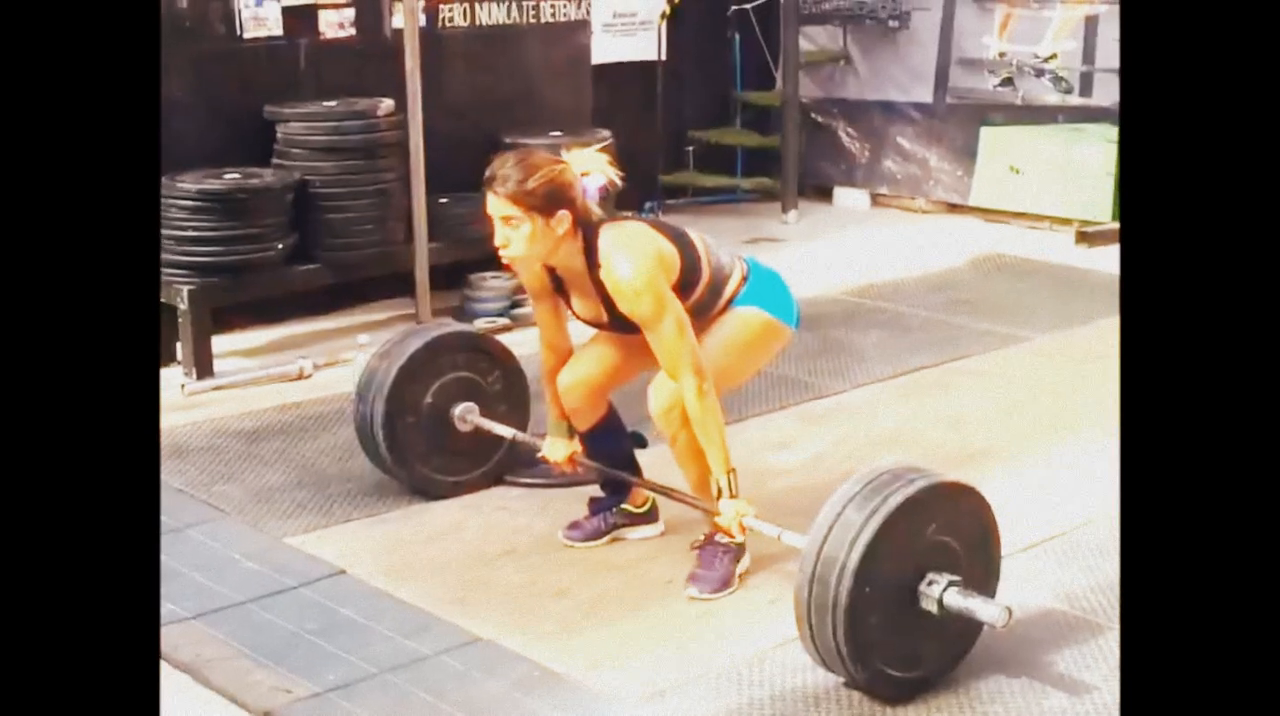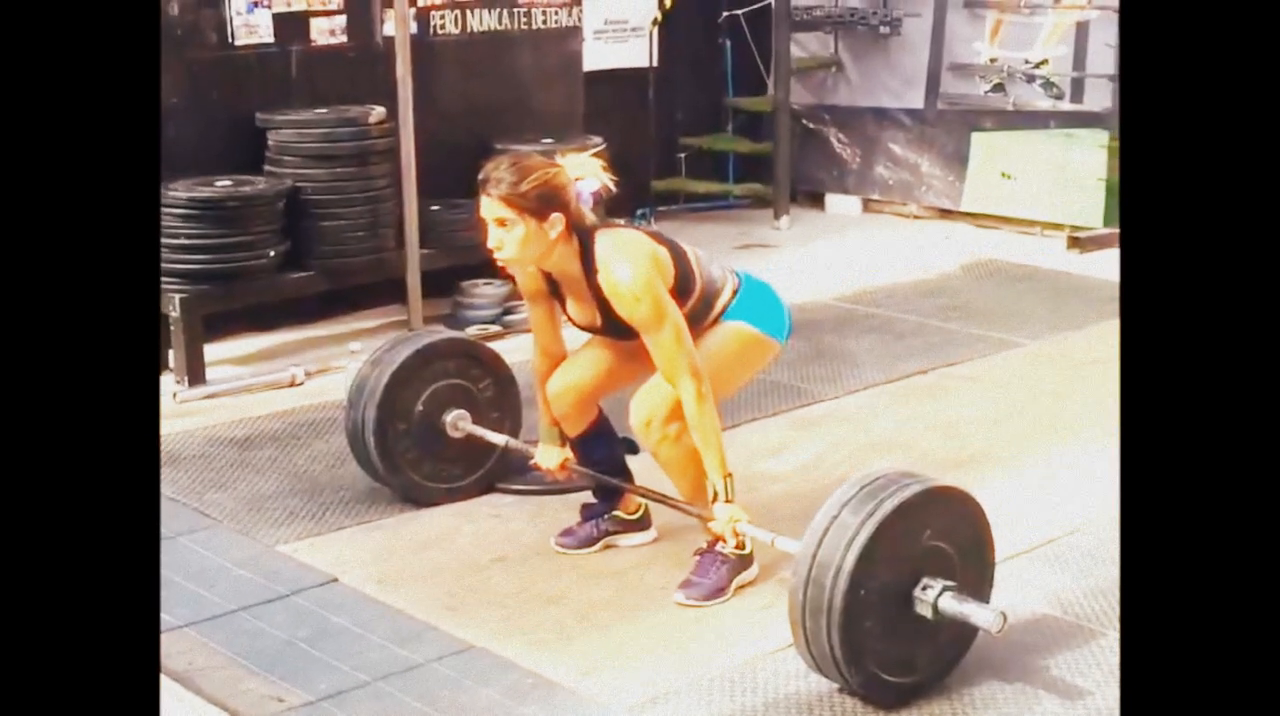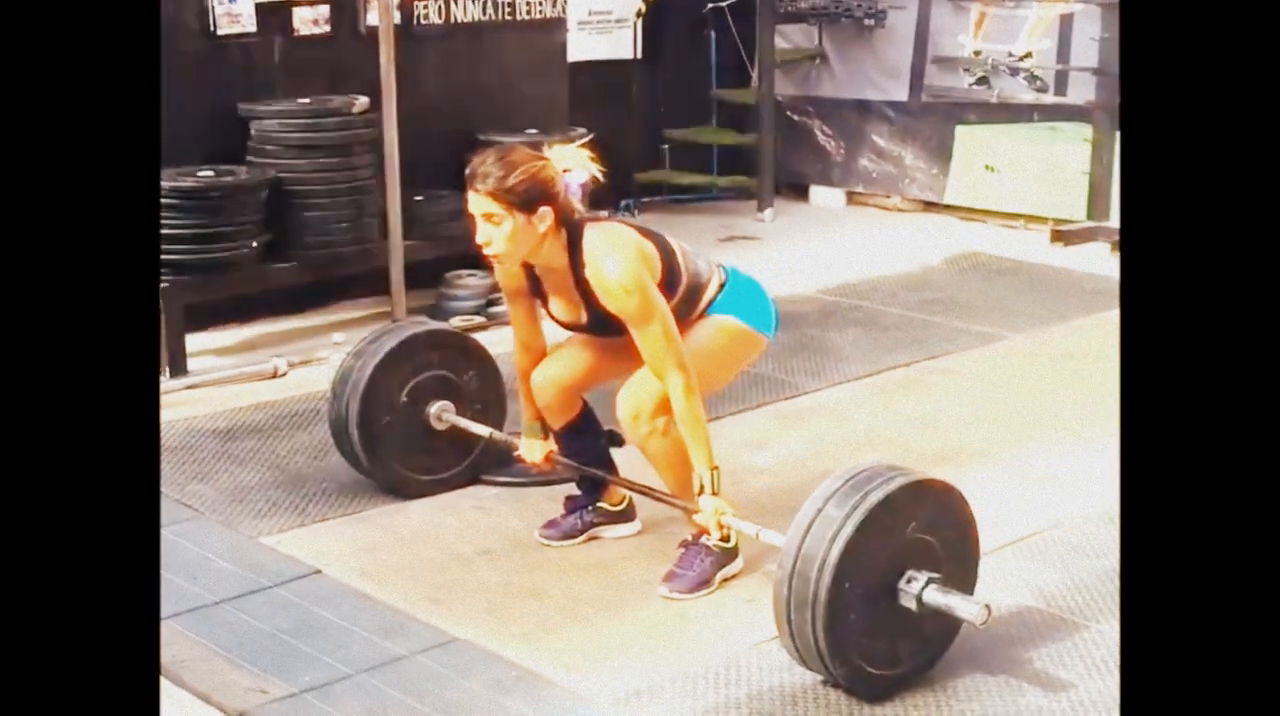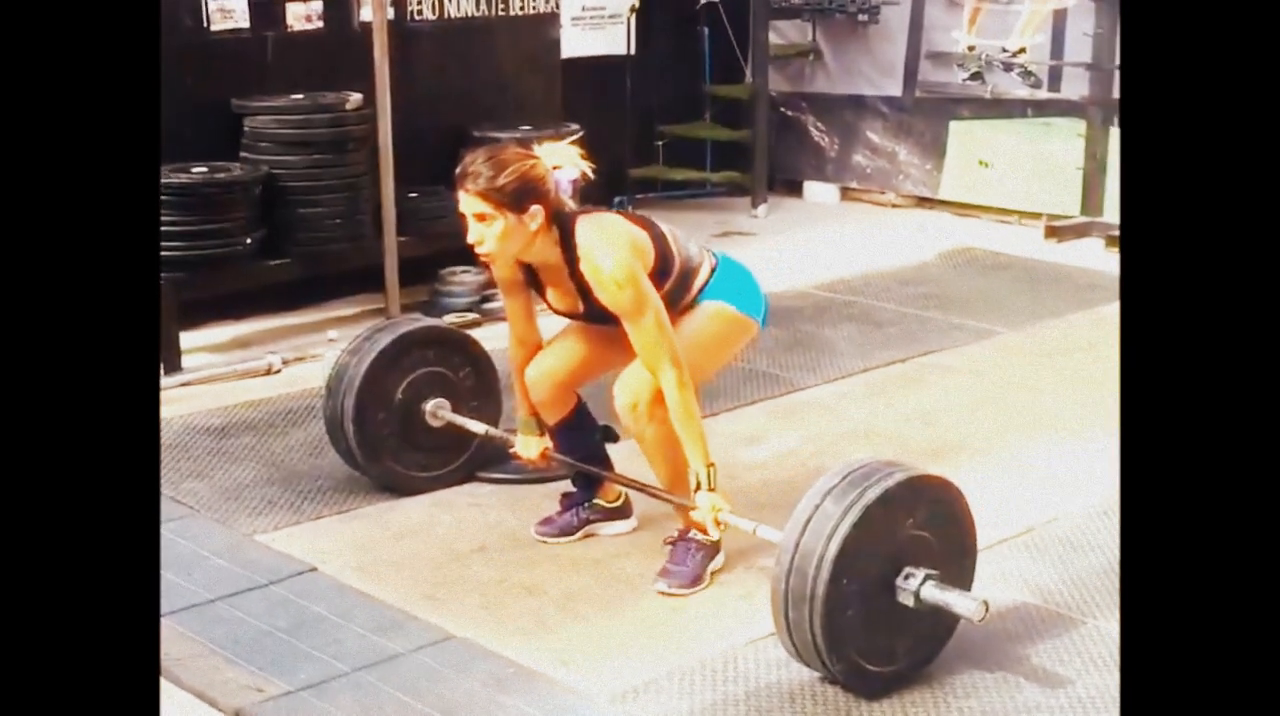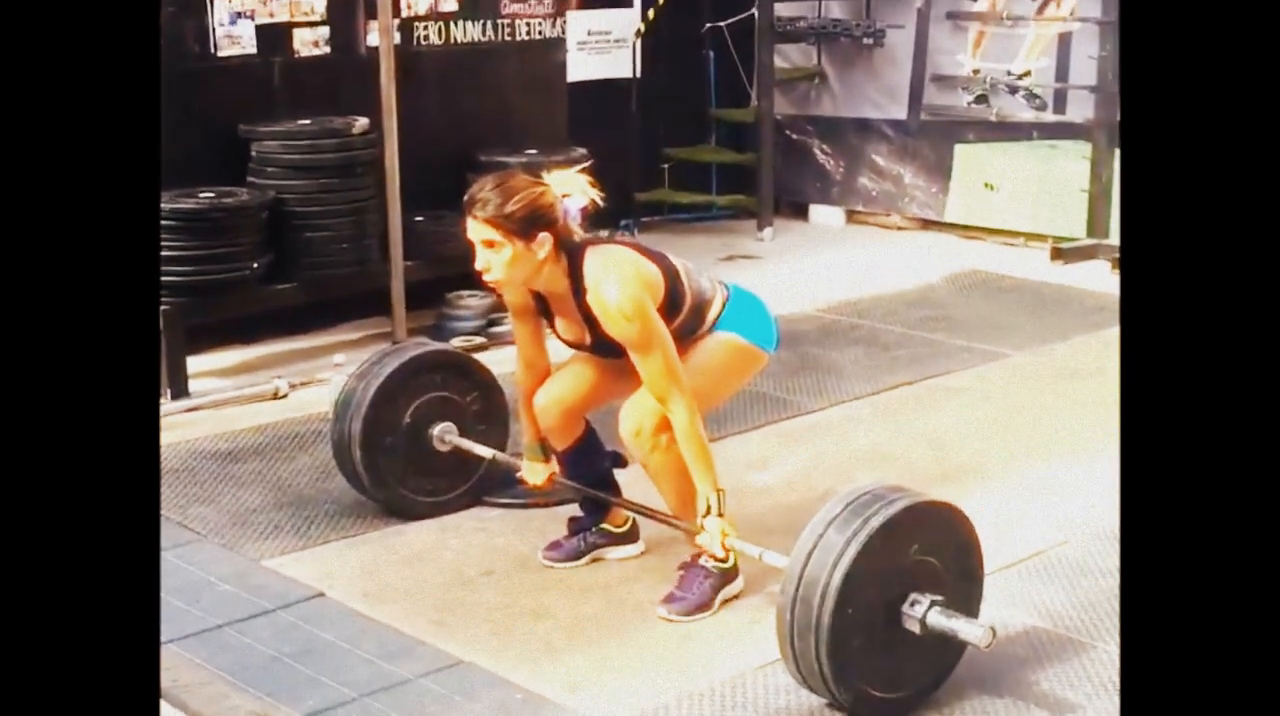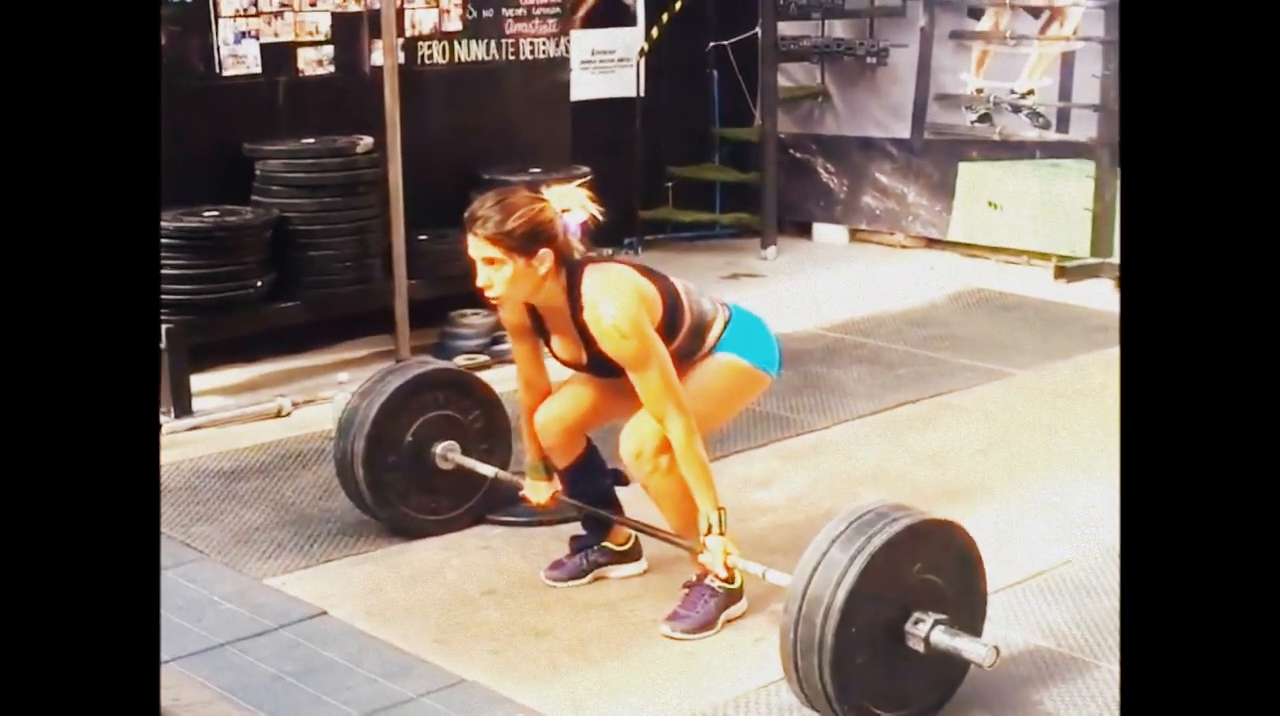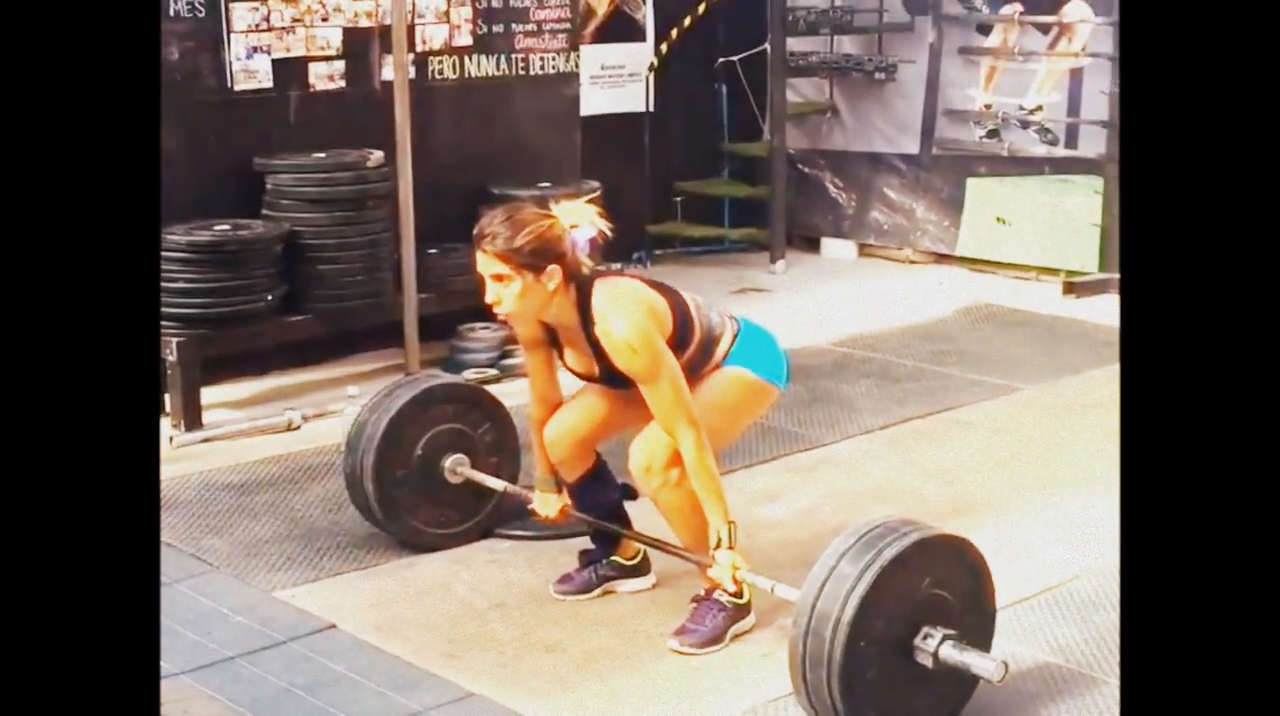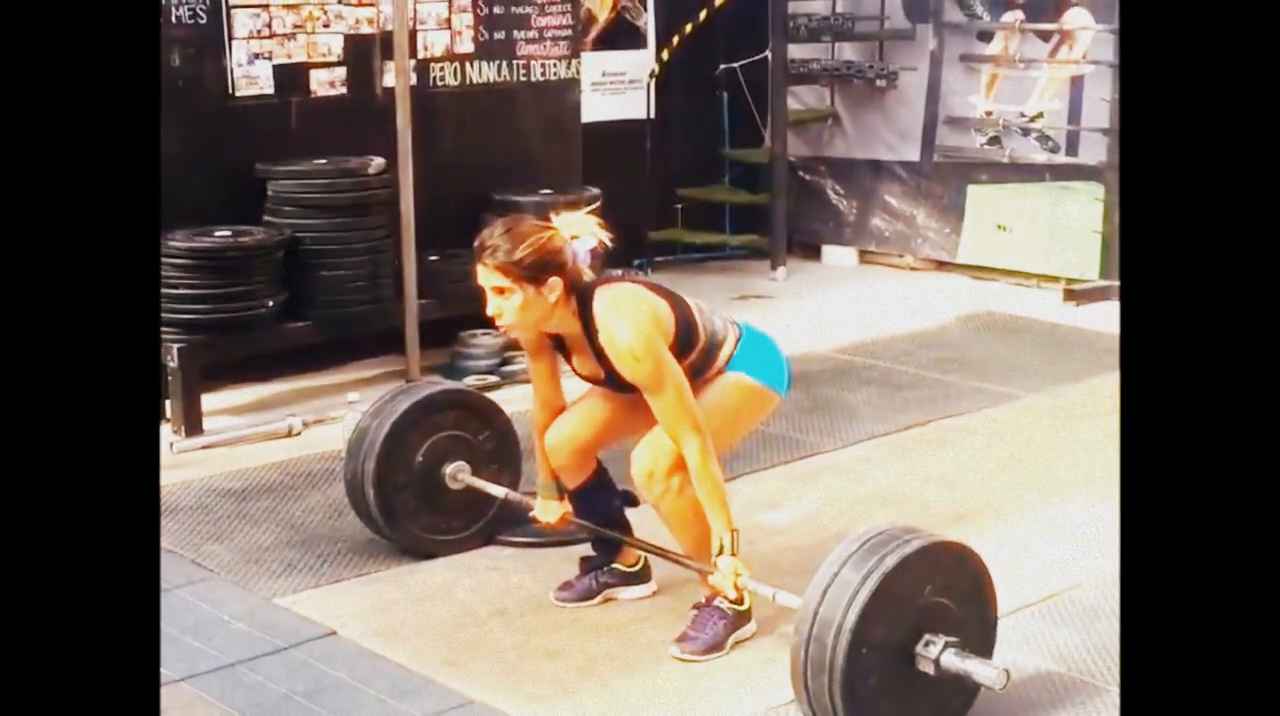
dt=0.5s
person 1, frame 1
left shoulder: (625, 267)
right shoulder: (535, 261)
left elbow: (692, 381)
right elbow: (554, 349)
left wrist: (726, 489)
right wrist: (558, 430)
left hip: (752, 301)
right hip: (687, 305)
left knee: (668, 400)
right knee: (576, 383)
left ankle: (726, 536)
right ankle: (631, 504)
person 1, frame 2
left shoulder: (621, 271)
right shoulder: (531, 264)
left elbow: (691, 385)
right elbow: (547, 354)
left wrist: (722, 493)
right wrist: (550, 436)
left hip: (744, 314)
right hip: (679, 315)
left knee: (651, 413)
right knee: (565, 390)
left ankle: (730, 545)
right ankle: (623, 510)
person 1, frame 3
left shoulder: (609, 266)
right shoulder: (513, 262)
left elbow: (678, 379)
right elbow: (528, 350)
left wrist: (708, 487)
right wrist: (532, 430)
left hip: (730, 309)
right hip: (665, 310)
left knee: (638, 406)
right knee: (550, 383)
left ankle: (714, 540)
right ankle: (608, 503)
person 1, frame 4
left shoulder: (602, 258)
right shoulder: (508, 254)
left elbow: (670, 373)
right elbow: (523, 344)
left wrist: (704, 481)
right wrist: (528, 425)
left hip: (720, 295)
right hip: (657, 299)
left knee: (635, 396)
right knee: (544, 378)
left ankle: (699, 532)
right ankle: (602, 499)
person 1, frame 5
left shoulder: (610, 291)
right shoulder: (521, 283)
left elbow: (678, 403)
right elbow: (531, 371)
left wrist: (711, 507)
right wrist: (534, 451)
left hip: (732, 326)
right hip: (667, 328)
left knee: (640, 422)
right knee: (552, 403)
left ankle: (716, 559)
right ankle: (610, 524)
person 1, frame 6
left shoulder: (608, 309)
right shoulder: (518, 301)
left elbow: (676, 421)
right elbow: (532, 390)
left wrist: (713, 527)
right wrist: (537, 470)
left hip: (733, 347)
right hip: (668, 349)
left knee: (641, 444)
right knee: (554, 423)
left ankle: (719, 579)
right ankle: (612, 542)
person 1, frame 7
left shoulder: (619, 323)
right shoulder: (530, 313)
left elbow: (687, 434)
right elbow: (543, 403)
left wrist: (723, 540)
right wrist: (546, 484)
left hip: (742, 360)
right hip: (677, 361)
left knee: (651, 458)
right knee: (562, 436)
left ankle: (727, 594)
right ankle: (621, 557)
person 1, frame 8
left shoulder: (622, 330)
right shoulder: (534, 318)
left elbow: (692, 440)
right elbow: (546, 408)
left wrist: (725, 547)
right wrist: (549, 490)
left hip: (743, 366)
right hip: (677, 366)
left knee: (653, 465)
right knee: (564, 442)
left ankle: (728, 600)
right ankle: (621, 563)
